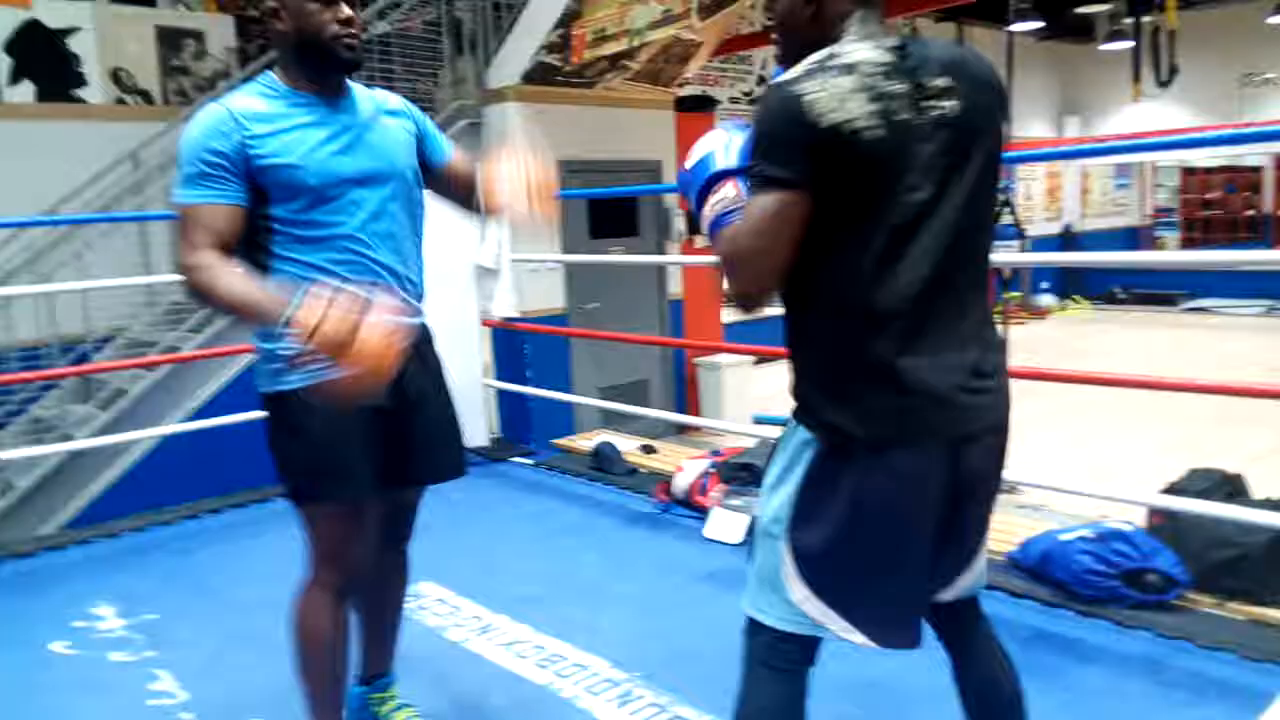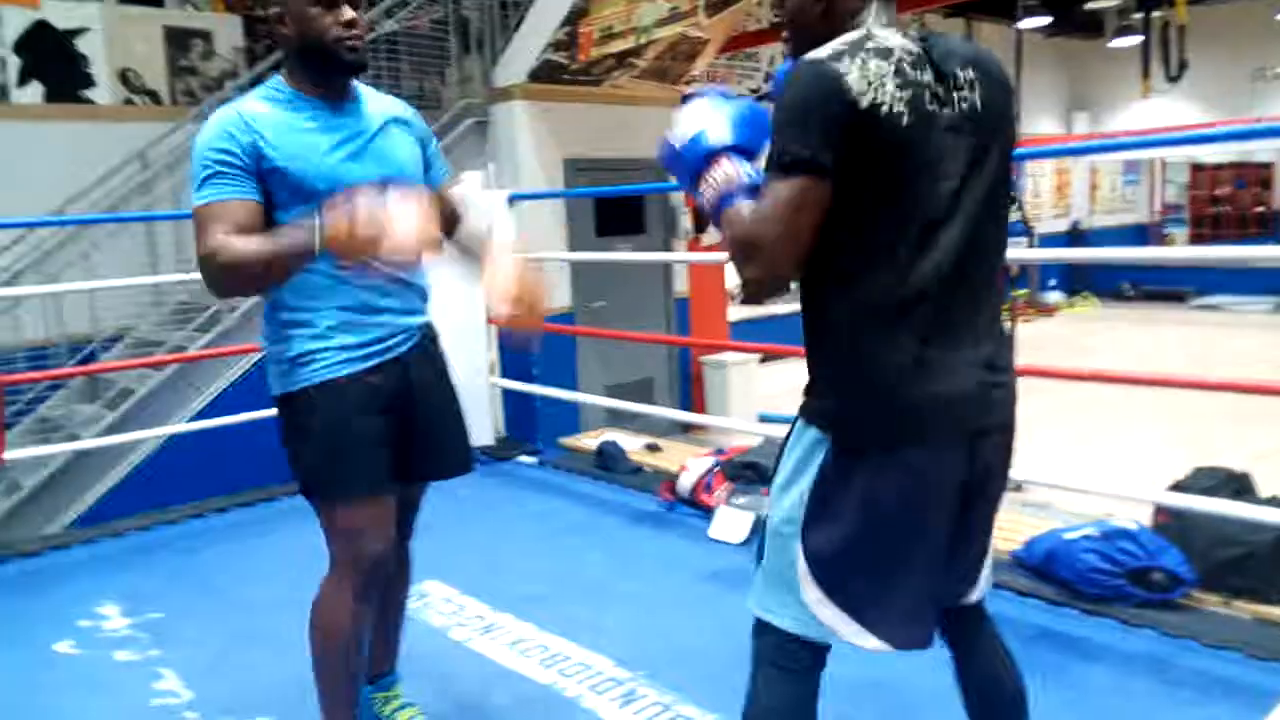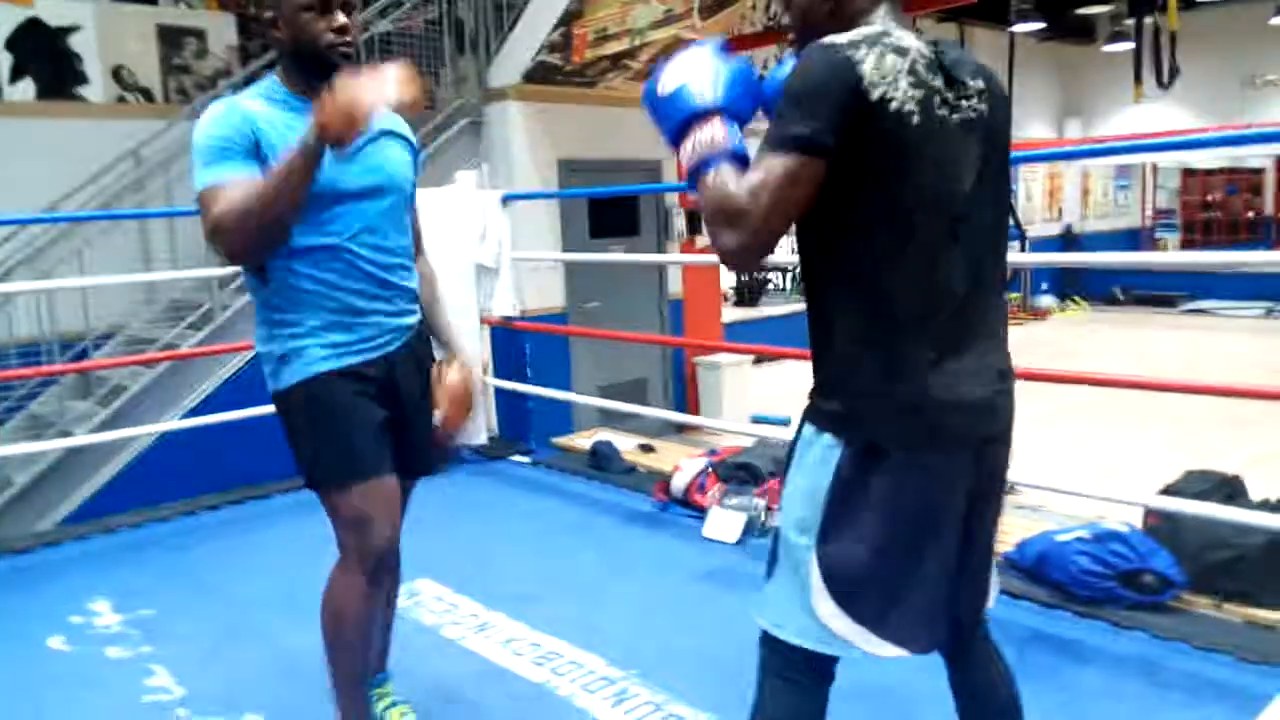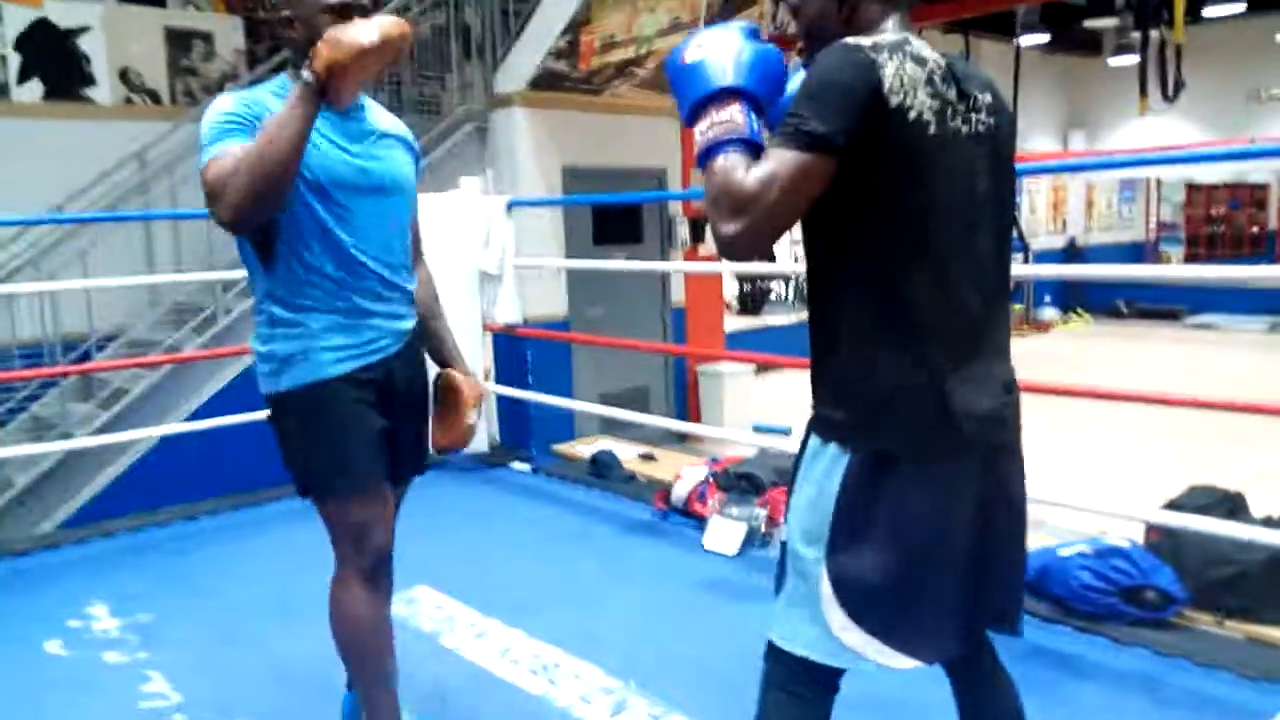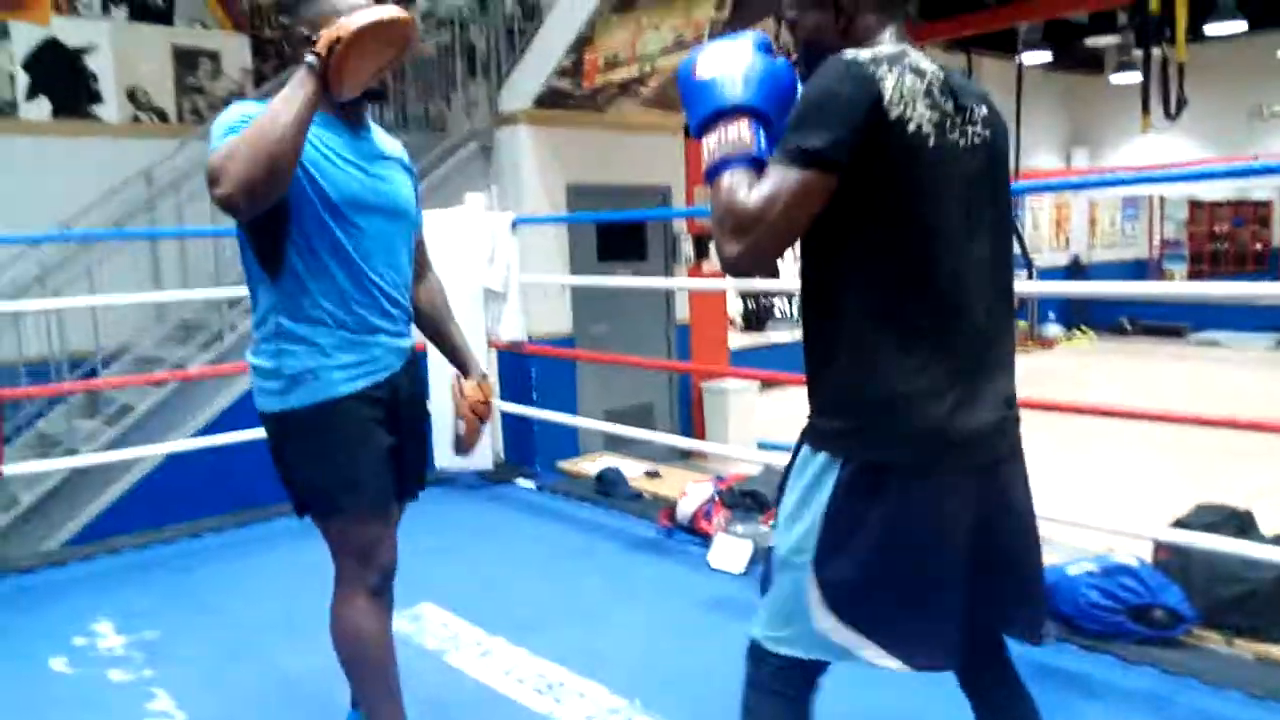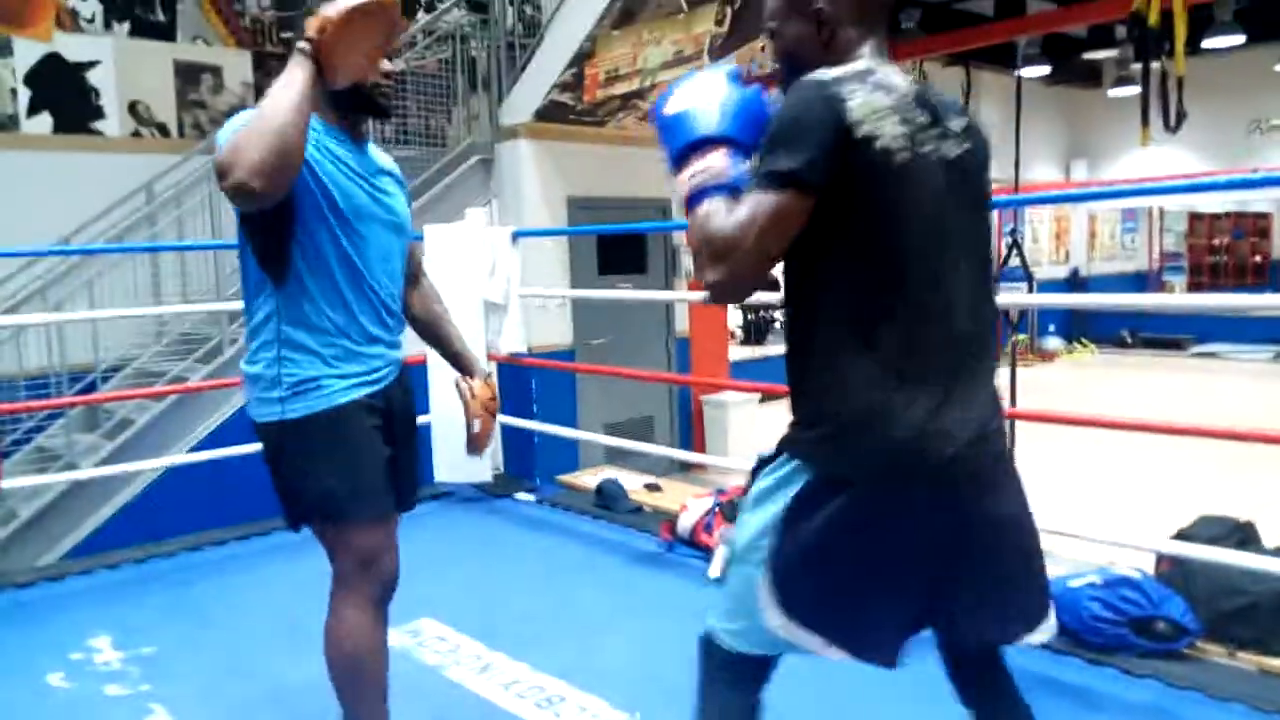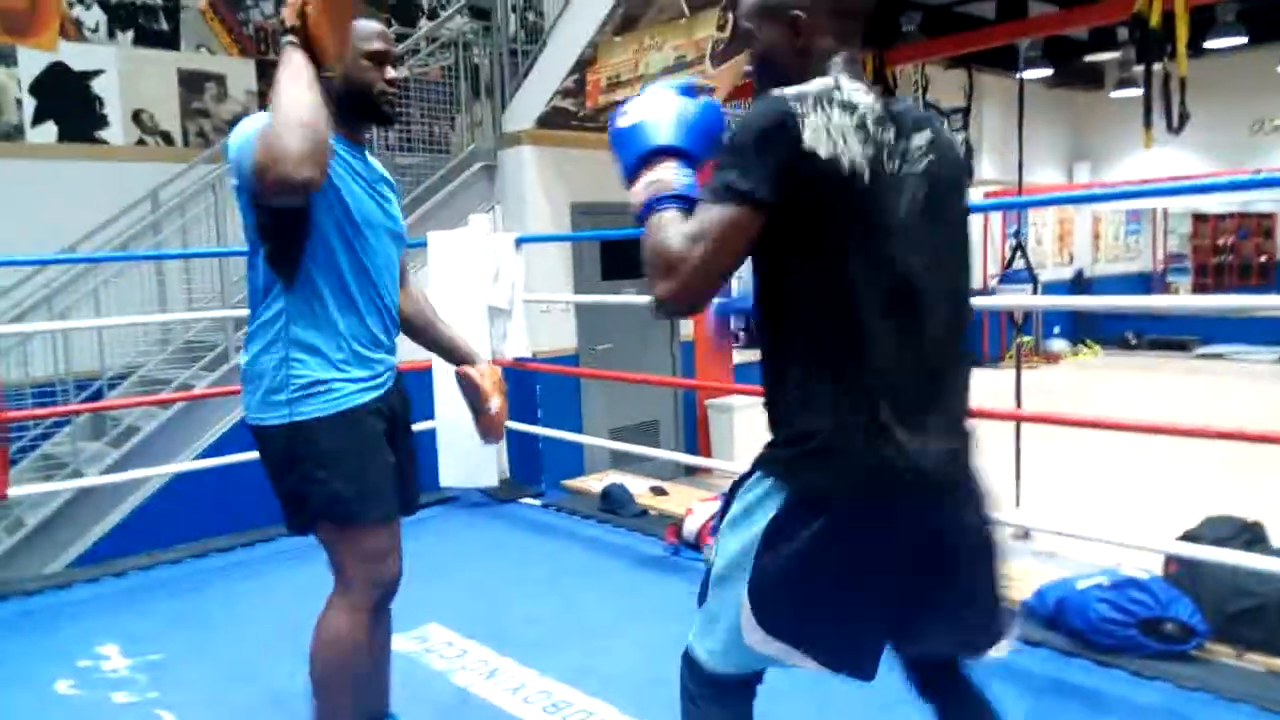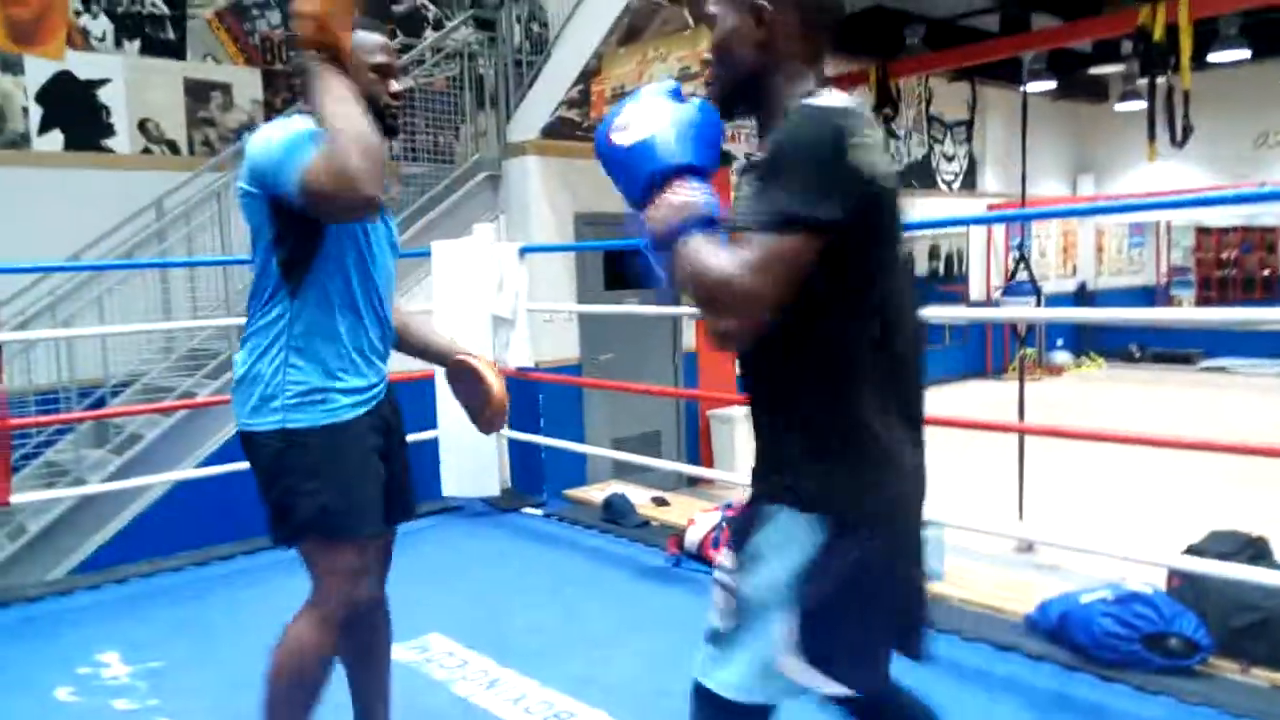
dt=0.1s
person 1, frame 1
left shoulder: (803, 98)
right shoulder: (972, 74)
left elbow: (751, 281)
left wrist: (723, 194)
left hip: (860, 418)
right hip: (973, 403)
left knee: (780, 637)
right knee: (957, 603)
person 1, frame 2
left shoulder: (822, 79)
right shoulder: (981, 74)
left elbow: (764, 267)
left wrist: (718, 169)
left hip: (870, 414)
right hip: (981, 402)
left knee: (787, 639)
right knee: (961, 606)
person 1, frame 3
left shoulder: (835, 69)
right shoulder: (978, 83)
left elbow: (739, 234)
left wrist: (701, 127)
left hip: (874, 418)
right hip: (978, 409)
left knee: (796, 652)
right knee: (957, 623)
person 1, frame 4
left shoulder: (851, 70)
right shoulder: (983, 98)
left elbow: (742, 223)
left wrist: (718, 108)
left hip: (882, 427)
right hip: (984, 419)
left knee: (801, 662)
right knee: (967, 637)
person 1, frame 5
left shoulder: (850, 85)
right shoulder: (977, 111)
left elbow: (749, 243)
left wrist: (726, 123)
left hip: (878, 441)
right hip: (981, 437)
right knee: (978, 648)
person 1, frame 6
left shoulder: (822, 103)
right shoulder: (957, 126)
left elbow: (728, 270)
left wrist: (703, 156)
left hip: (851, 452)
right hip: (967, 445)
left knee: (733, 657)
right knee: (975, 654)
person 1, frame 7
left shoulder: (783, 122)
right shoulder: (932, 137)
left elbow: (677, 286)
left wrist: (659, 166)
left hip: (834, 472)
right hip: (931, 465)
person 1, frame 8
left shoulder: (809, 135)
right shoulder: (845, 131)
left elbow: (736, 310)
left wrist: (667, 187)
left hip: (826, 487)
right hip: (868, 467)
person 2, frame 1
left shoulder: (395, 114)
right shoulder: (229, 125)
left elbow: (468, 184)
right elbow: (203, 261)
left wrist: (504, 182)
right wrist: (291, 311)
left hip: (406, 353)
right hip: (318, 371)
left knee: (392, 535)
right knee: (341, 559)
person 2, frame 2
left shoulder: (398, 119)
right shoulder: (242, 128)
left elbow: (449, 210)
right elbow: (221, 260)
left wrist: (493, 253)
right wrist: (323, 239)
left hip: (412, 351)
right hip: (328, 370)
left knee: (395, 534)
right knee: (360, 553)
person 2, frame 3
left shoulder: (391, 124)
right shoulder: (239, 120)
right elbow: (232, 239)
left wrist: (446, 343)
right wrist: (317, 139)
left hip: (402, 351)
right hip: (319, 362)
left knee: (380, 537)
right knee: (370, 544)
person 2, frame 4
left shoulder: (392, 127)
right shoulder: (247, 111)
right elbow: (238, 208)
left wrist: (449, 359)
right wrist: (313, 84)
left hip: (397, 354)
right hip: (318, 364)
left knee: (375, 541)
right knee: (365, 550)
person 2, frame 5
left shoulder: (392, 153)
right shoulder: (257, 123)
right elbow: (238, 191)
left wrist: (467, 365)
right wrist: (314, 70)
left hip: (393, 376)
right hip: (316, 385)
left knee: (369, 563)
right knee: (367, 569)
person 2, frame 6
left shoulder: (383, 166)
right shoulder: (270, 130)
right elbow: (251, 180)
left wrist: (470, 367)
right wrist: (309, 58)
left hip: (384, 385)
right hip: (312, 394)
left knee: (368, 571)
right knee: (368, 576)
person 2, frame 7
left shoulder: (370, 171)
right shoulder: (268, 133)
right elbow: (290, 172)
left wrist: (464, 358)
right wrist: (296, 49)
left hip: (372, 390)
right hip: (310, 398)
left knee: (375, 575)
right knee: (367, 579)
person 2, frame 8
left shoulder: (354, 160)
right shoulder: (286, 142)
right elbow: (361, 193)
left wrist: (454, 358)
right wrist: (325, 64)
left hip: (363, 400)
right hip: (304, 408)
left knee: (366, 587)
right knee: (342, 596)
